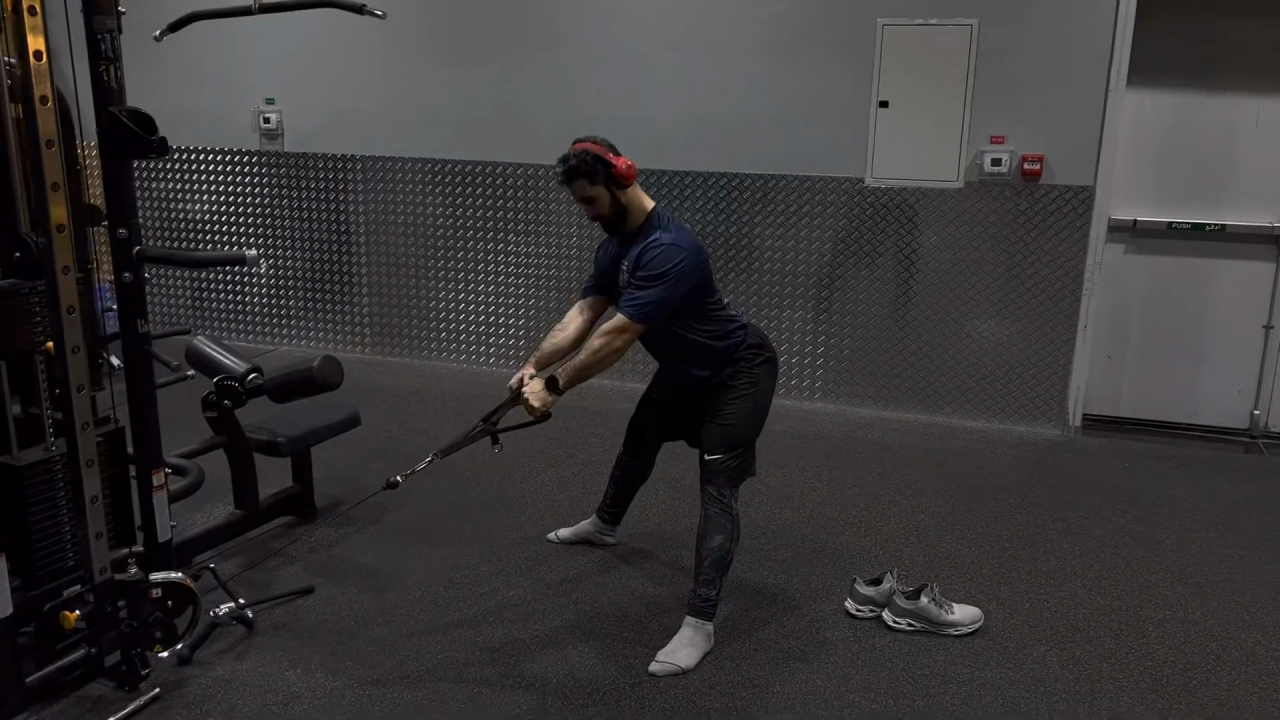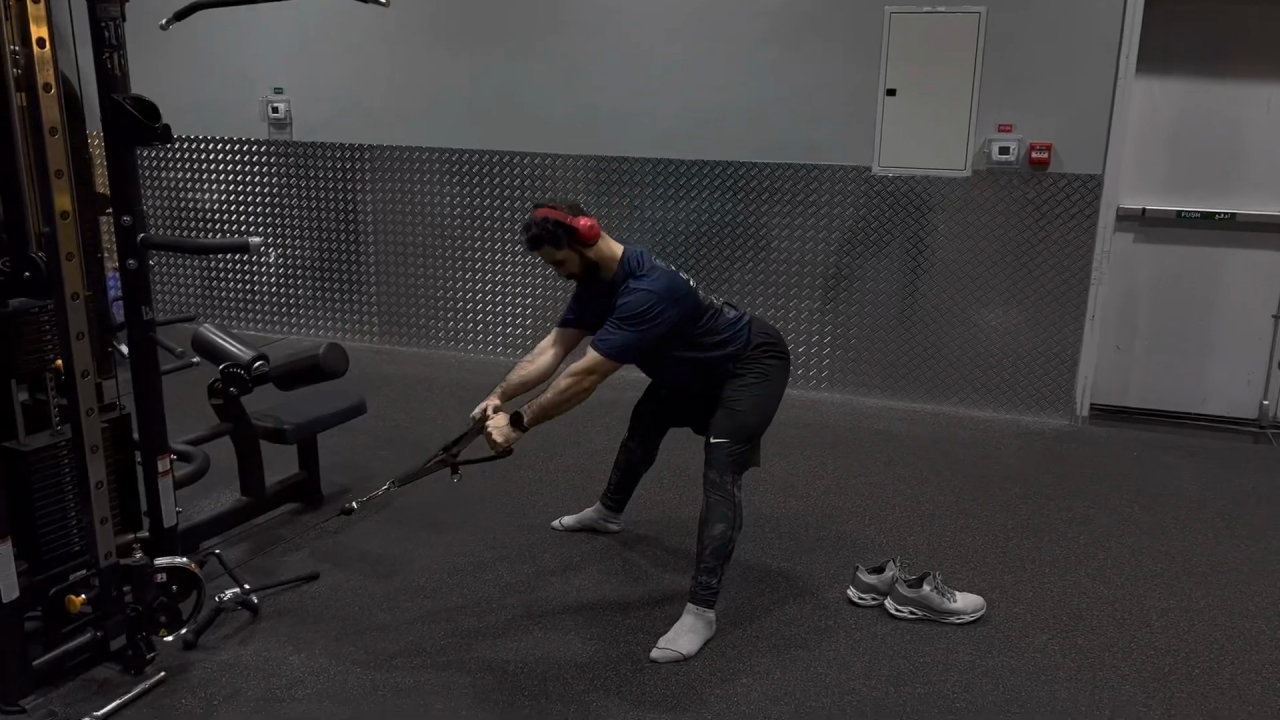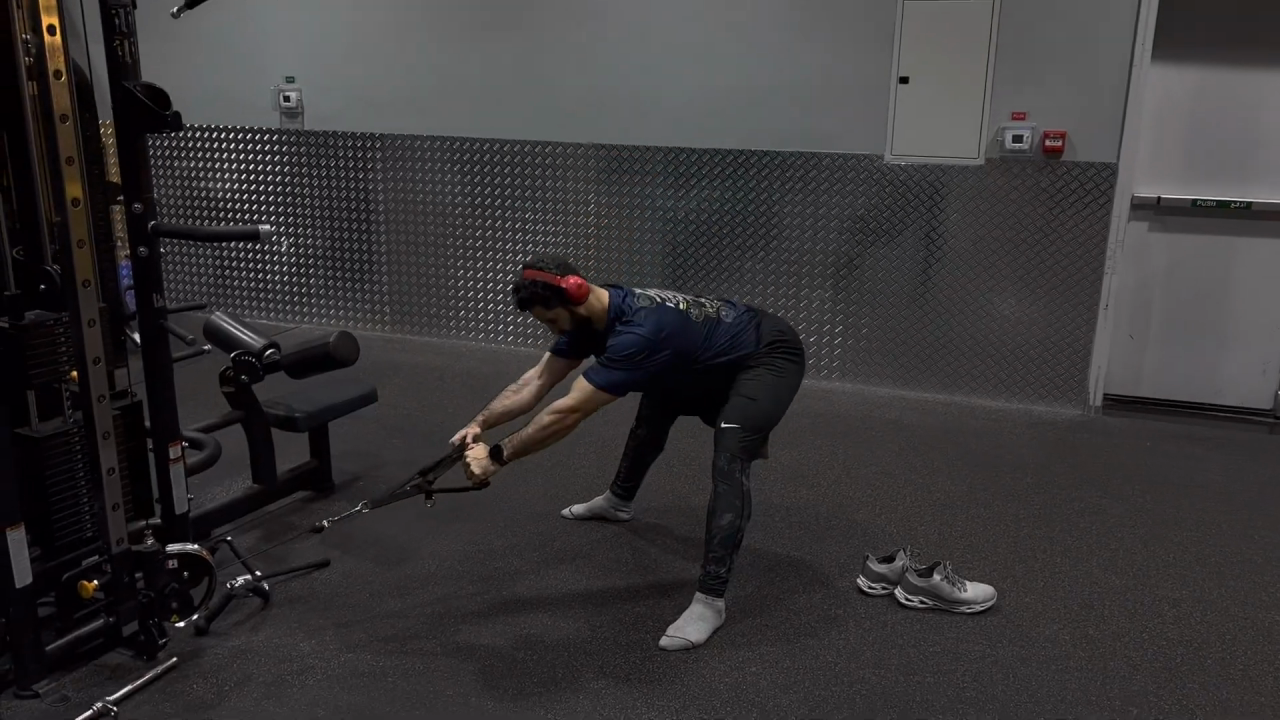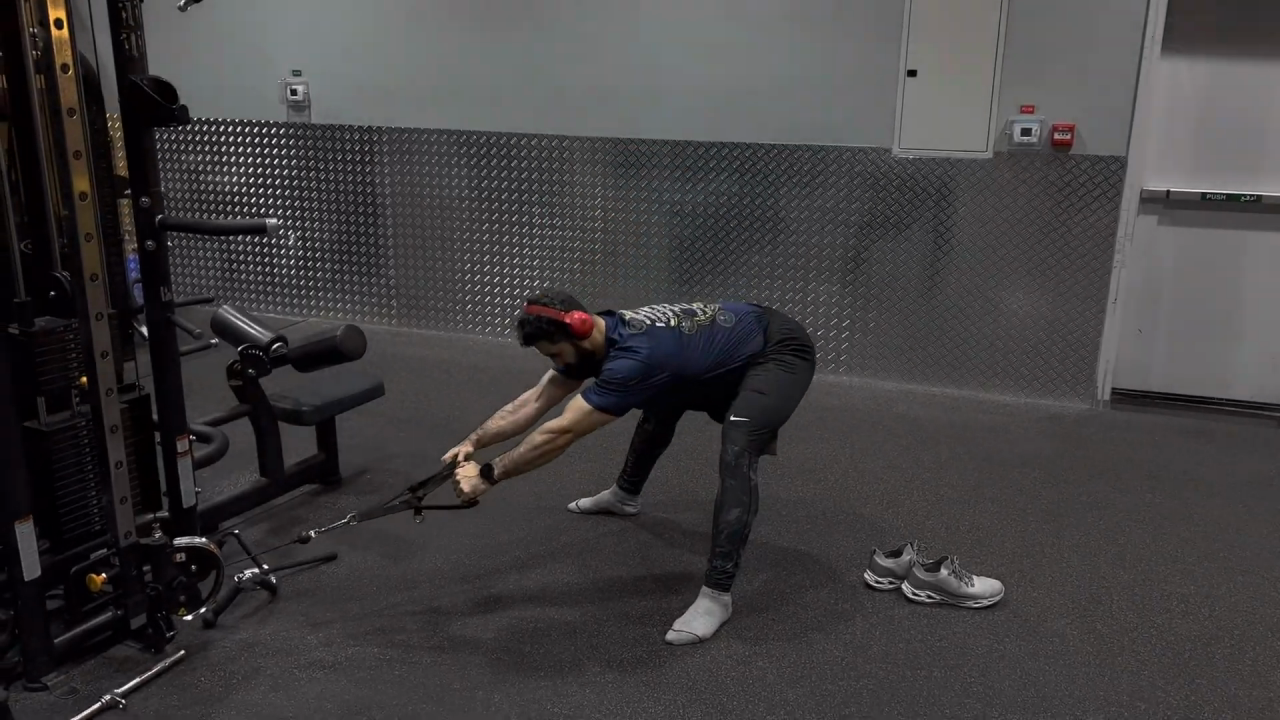
dt=0.4s
person 1, frame 1
left shoulder: (668, 249)
right shoulder: (615, 245)
left elbow: (616, 336)
right elbow: (582, 315)
left wrist: (555, 386)
right wrist: (534, 364)
left hip: (736, 373)
right hip: (683, 369)
left knee: (717, 489)
right knee: (638, 443)
left ankle: (700, 623)
right ankle: (605, 524)
person 1, frame 2
left shoulder: (647, 290)
right shoulder: (596, 282)
left elbow: (585, 376)
right elbow: (553, 348)
left wrist: (519, 422)
right wrist: (499, 396)
left hip: (752, 364)
right hip: (694, 368)
left knee: (719, 476)
right knee: (644, 425)
left ankle: (701, 611)
right ankle: (609, 511)
person 1, frame 3
left shoulder: (639, 332)
right shoulder: (589, 317)
left elbow: (569, 412)
right elbow: (537, 380)
left wrist: (498, 455)
right wrist: (480, 423)
left hip: (768, 356)
right hip: (711, 360)
left knee: (728, 461)
right knee: (653, 411)
left ankle: (710, 601)
right ankle: (619, 501)
person 1, frame 4
left shoulder: (635, 357)
right shoulder: (597, 336)
left elbow: (561, 432)
right elbow: (535, 401)
left wrist: (488, 474)
right wrist: (473, 441)
left hip: (780, 352)
right hip: (737, 347)
left knee: (735, 455)
right knee: (658, 402)
left ankle: (716, 595)
right ankle: (625, 495)
